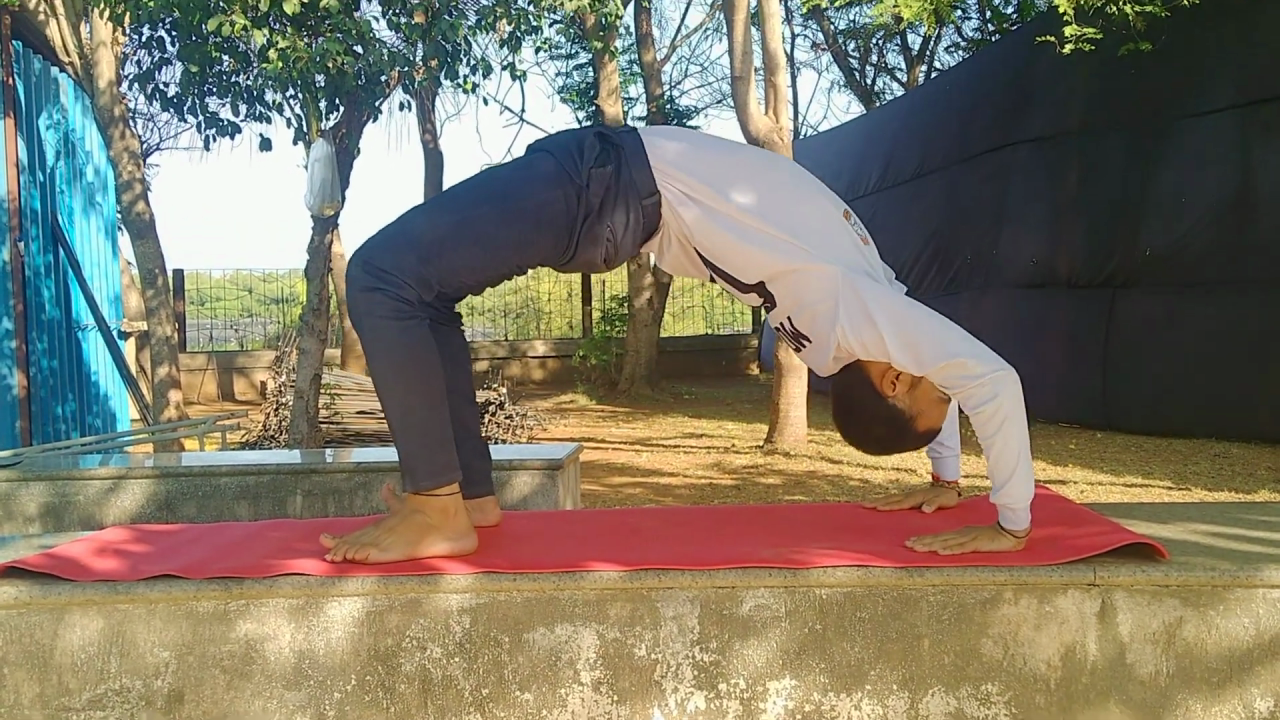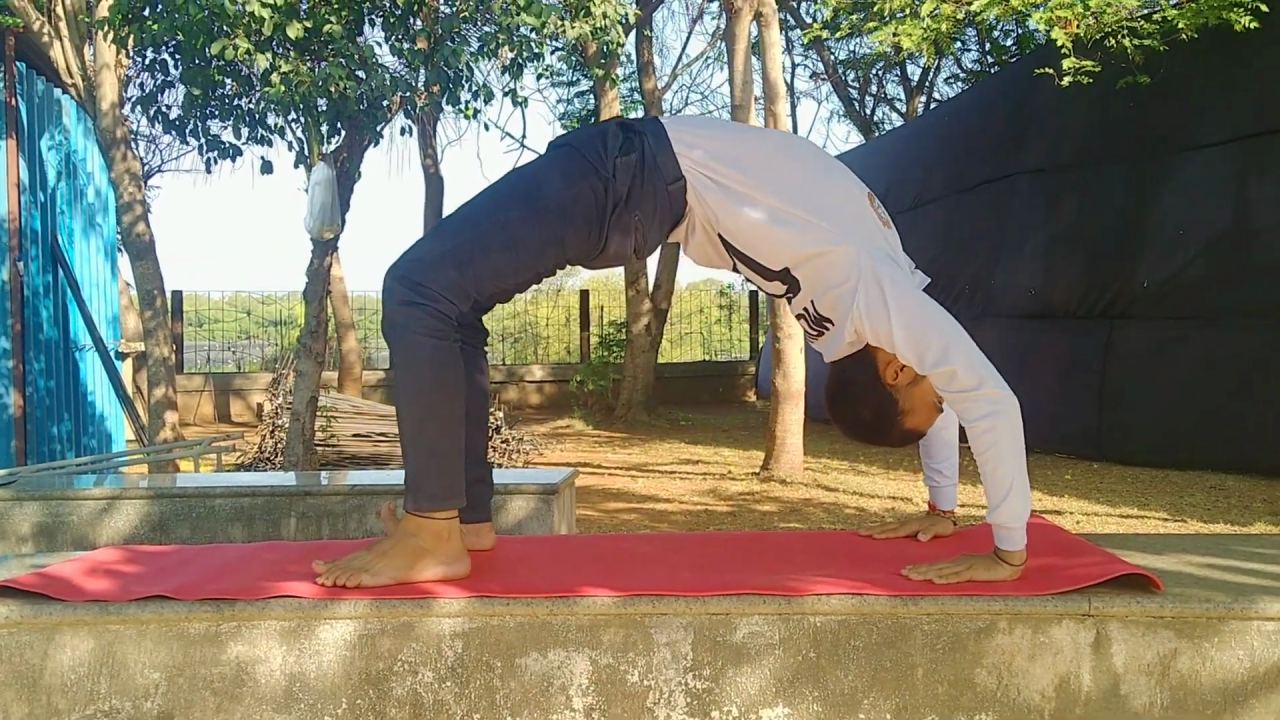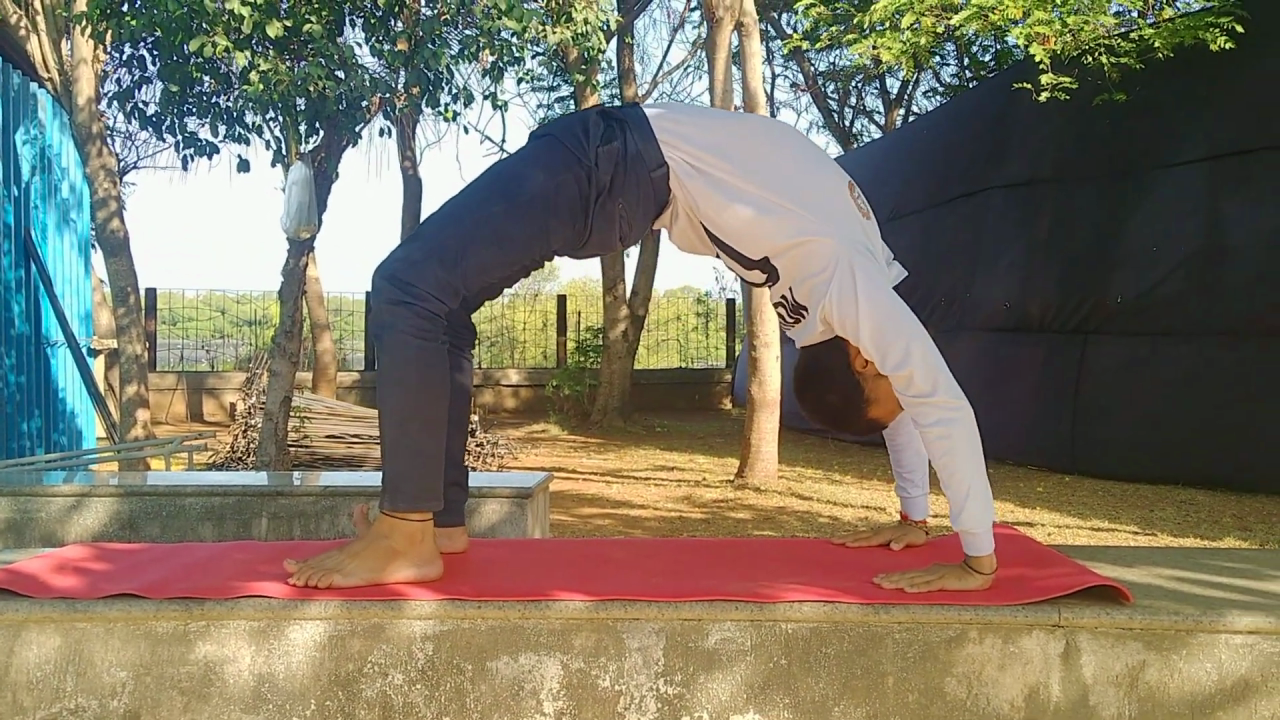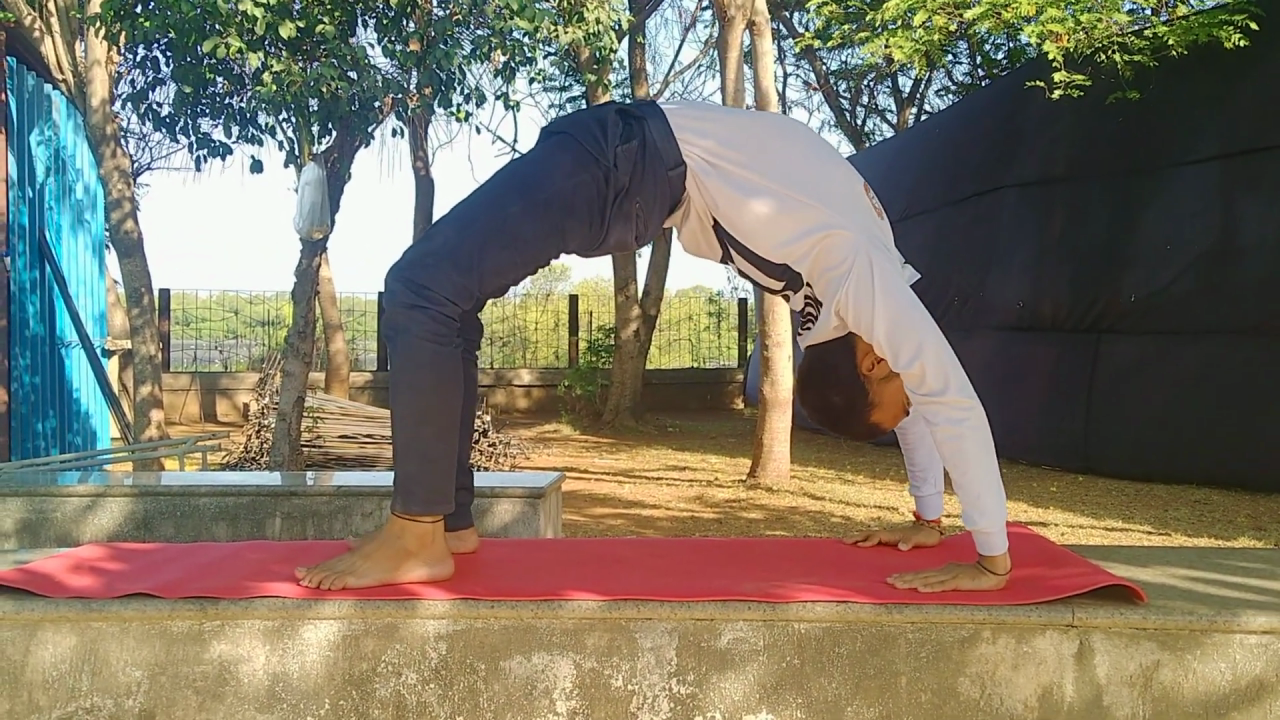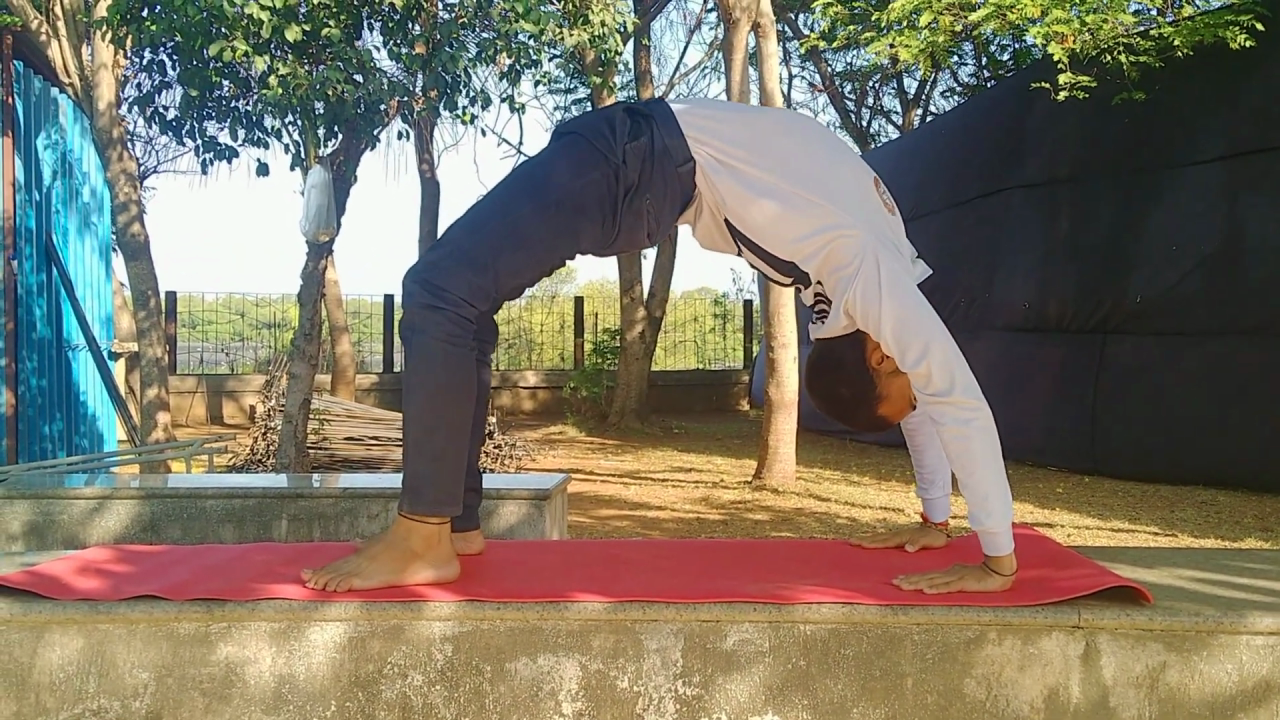
dt=0.4s
person 1, frame 1
left shoulder: (856, 320)
right shoulder: (853, 317)
right elbow: (990, 379)
left wrist: (981, 504)
left hip: (631, 187)
right hip: (621, 179)
person 1, frame 2
left shoulder: (879, 303)
right shoulder: (876, 302)
right elbow: (990, 401)
left wrist: (941, 509)
right wrist: (992, 541)
left hip: (656, 181)
right hip: (642, 171)
person 1, frame 3
left shoulder: (856, 289)
right shoulder: (848, 288)
left elbow: (930, 404)
right elbow: (941, 405)
left wrist: (915, 519)
right wrist: (976, 559)
left hip: (636, 171)
right hip: (620, 162)
person 1, frame 4
left shoulder: (871, 287)
right shoulder: (866, 287)
left elbow: (929, 397)
right elbow: (952, 404)
left wrist: (927, 519)
right wrist: (990, 558)
left hip: (647, 167)
right hip: (634, 157)
person 1, frame 5
left shoulder: (882, 285)
right shoulder: (875, 284)
left elbow: (931, 395)
right elbow: (958, 403)
left wrist: (935, 521)
right wrist: (994, 562)
left hip: (657, 164)
right hip: (645, 155)
